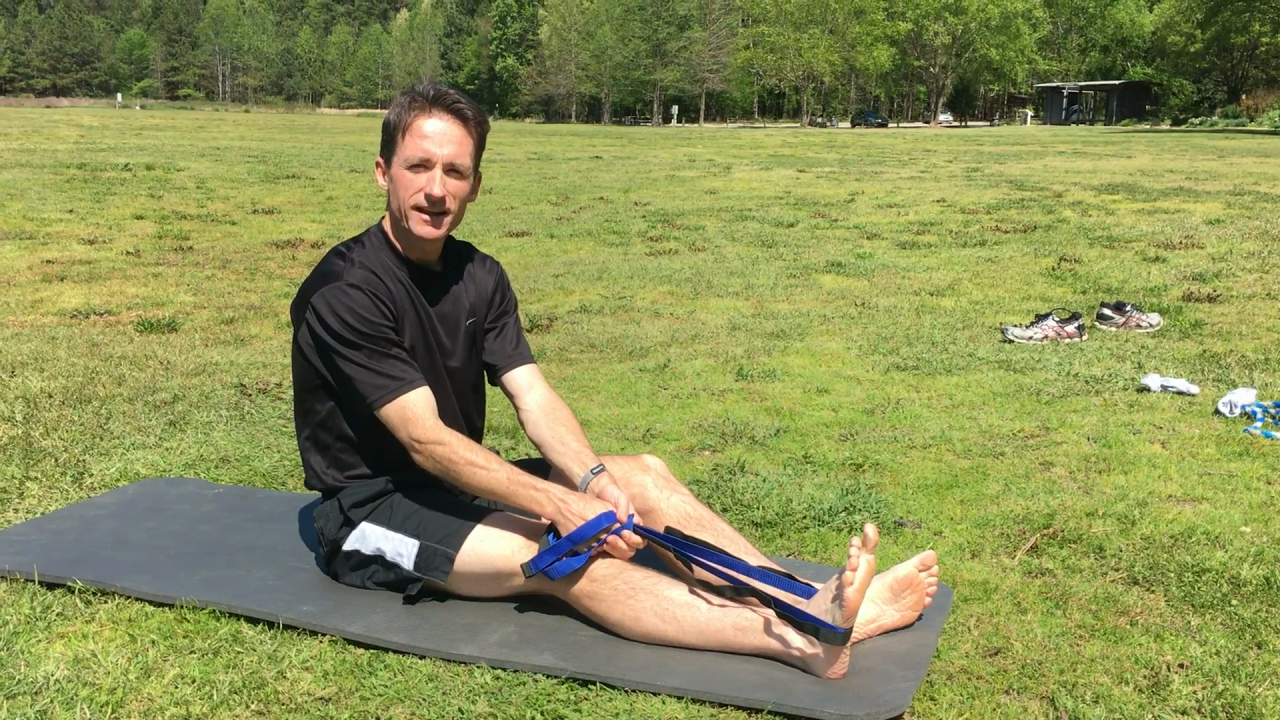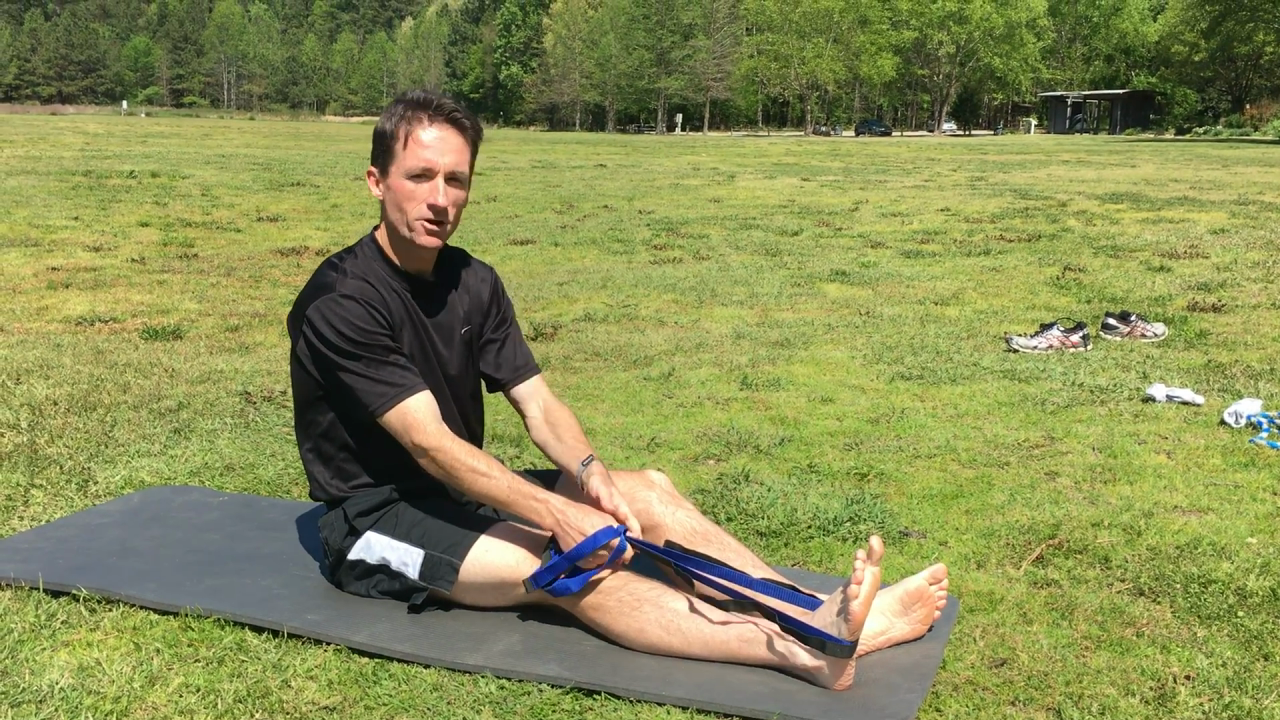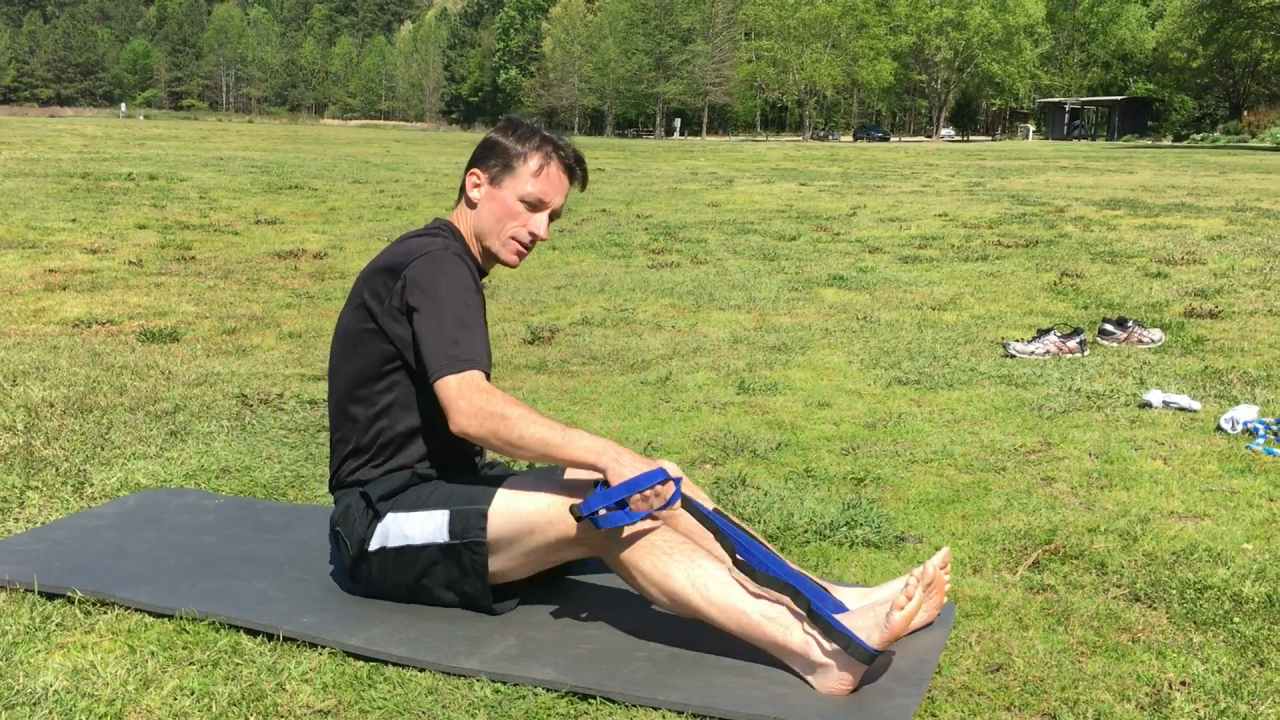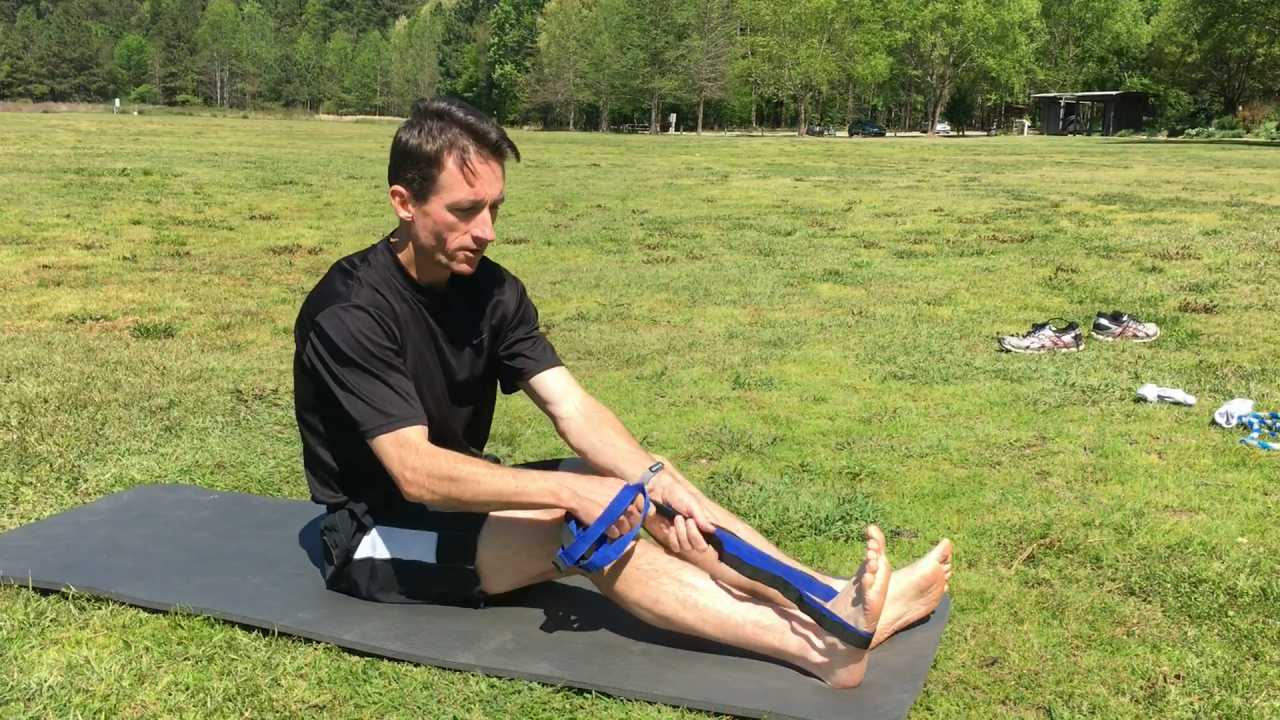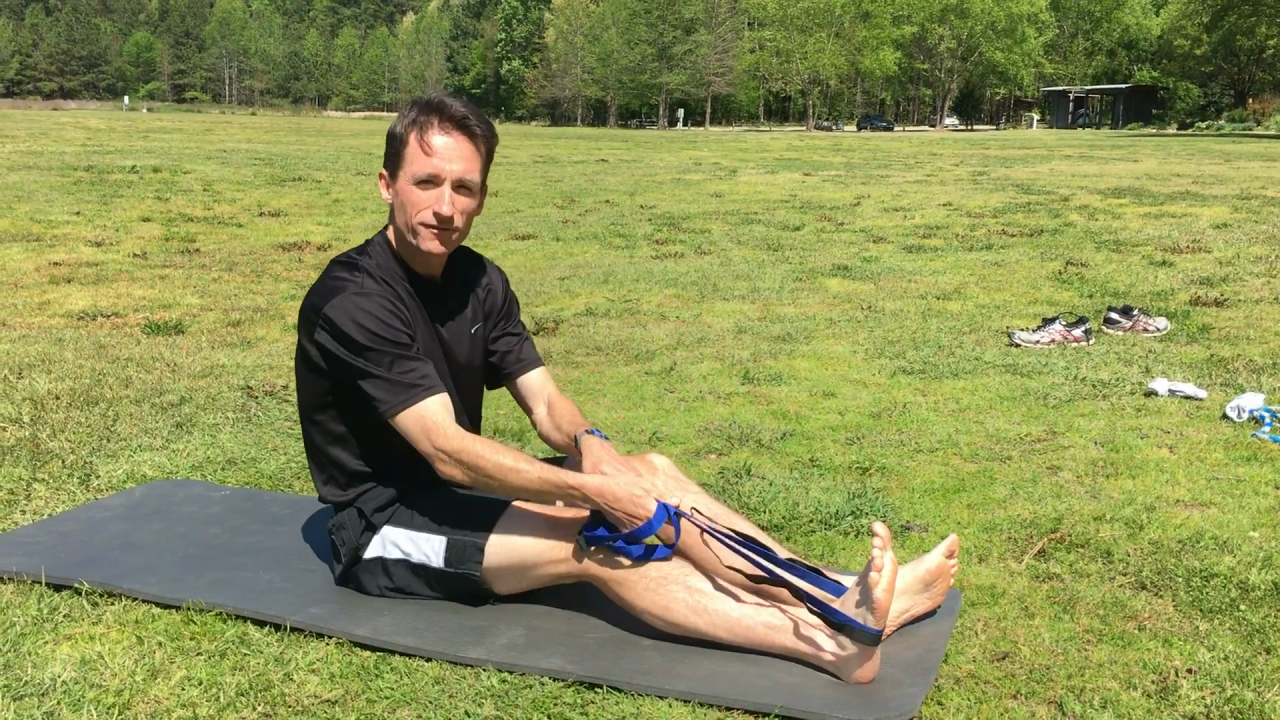
dt=1s
person 1, frame 1
left shoulder: (479, 277)
right shoulder: (346, 290)
left elbow: (534, 396)
right elbow: (426, 440)
left wrist: (592, 478)
right wrist: (559, 504)
left hip: (457, 482)
right hip: (372, 509)
left knee: (642, 475)
left ankle: (808, 606)
right ankle: (799, 640)
person 1, frame 2
left shoulder: (473, 282)
right shoulder: (341, 301)
left elbow: (536, 400)
right elbow: (430, 444)
left wrist: (591, 473)
right wrist: (558, 515)
left hip: (458, 490)
right hip: (375, 521)
left knee: (649, 493)
left ankle: (815, 619)
right ankle: (805, 654)
person 1, frame 3
left shoulder: (446, 269)
right shoulder: (436, 263)
right elbow: (468, 411)
right wrist: (605, 455)
left hip: (441, 488)
right hip: (388, 520)
left knee: (654, 485)
left ankle: (832, 609)
right ankle: (815, 648)
person 1, frame 4
left shoulder: (492, 291)
right shoulder: (350, 311)
left elbow: (570, 405)
right elbow: (417, 473)
left wrist: (655, 481)
right wrist: (569, 489)
left hip: (452, 499)
right hip: (372, 534)
left knee: (640, 498)
right knee: (583, 532)
left ankle: (832, 605)
right ankle: (815, 647)
person 1, frame 5
left shoulder: (479, 281)
right shoulder: (352, 301)
left elbow: (544, 401)
right elbow: (449, 451)
left wrist: (588, 444)
right wrist: (594, 490)
left hip: (452, 489)
right hip: (382, 525)
left knee: (651, 473)
right knee: (591, 540)
left ankle: (839, 600)
right ankle: (826, 643)
